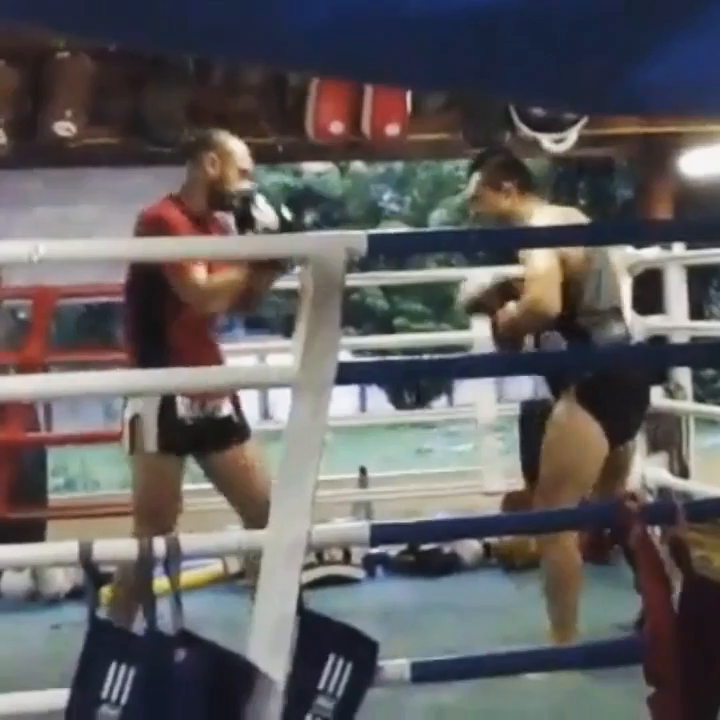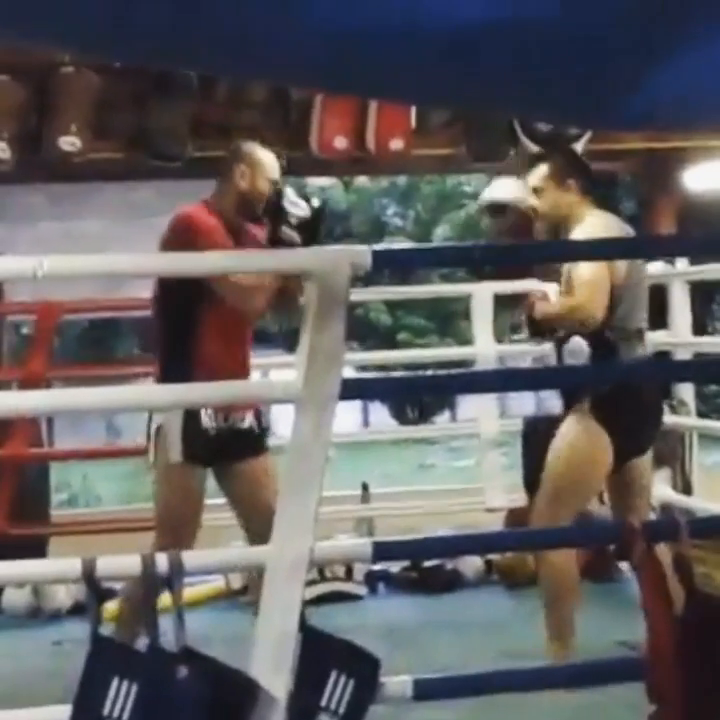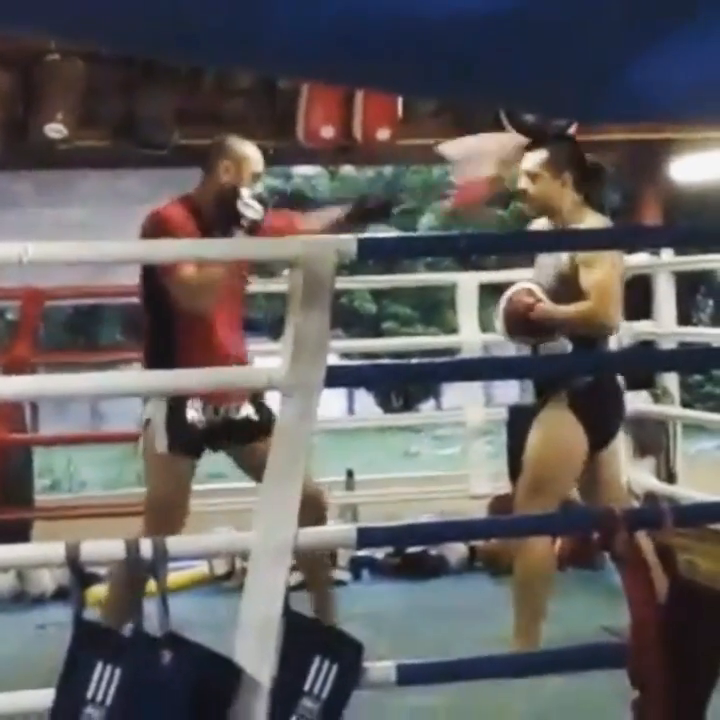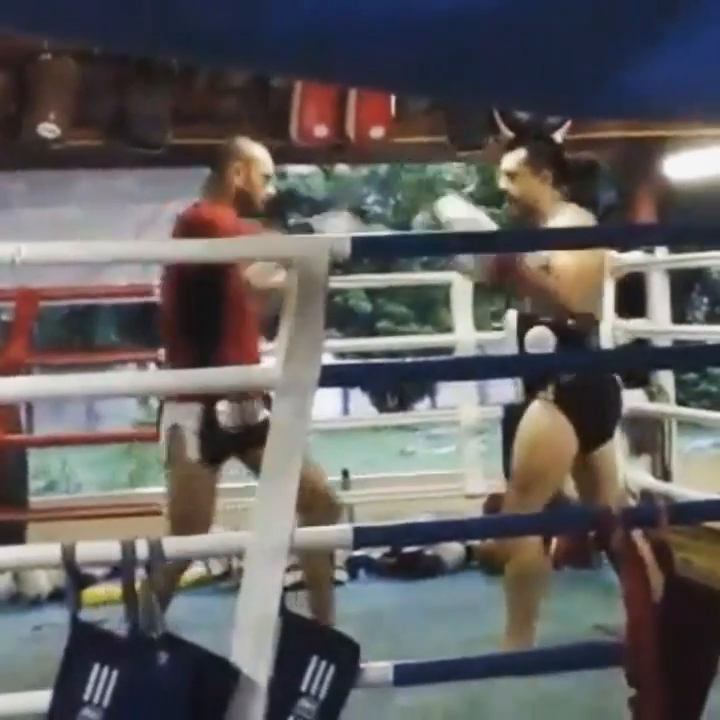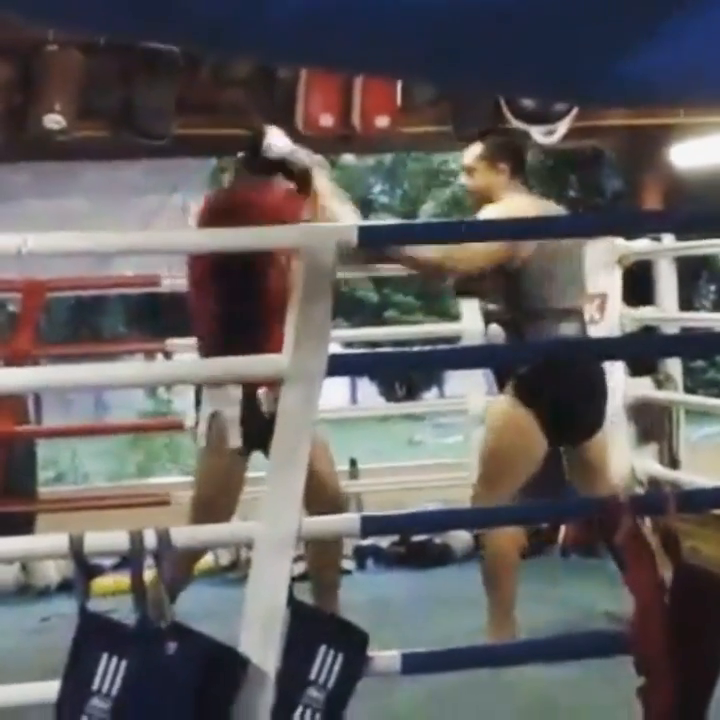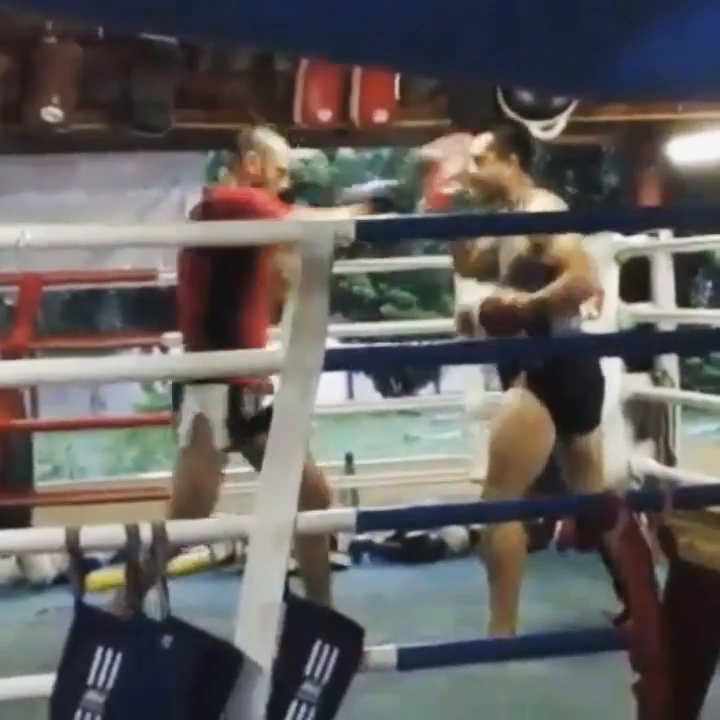
dt=0.4s
person 1, frame 1
left shoulder: (541, 231)
right shoulder: (569, 218)
left elbow: (544, 304)
left wrist: (506, 323)
right wrist: (513, 300)
left hip: (593, 381)
right hip: (622, 373)
left knee: (550, 513)
right knee: (613, 502)
left ankle: (563, 645)
person 1, frame 2
left shoulder: (590, 234)
right shoulder: (609, 229)
left elbow: (589, 309)
right elbow: (587, 293)
left wrist: (543, 310)
left hip: (606, 396)
right hip: (634, 391)
left knee: (548, 524)
right knee: (638, 525)
left ankle: (559, 655)
person 1, frame 3
left shoulder: (592, 235)
right shoulder: (545, 229)
left elbow: (605, 315)
left wrist: (540, 313)
left hip: (577, 389)
right hip: (582, 388)
left knee: (530, 515)
right knee: (616, 515)
left ankle: (524, 648)
person 1, frame 4
left shoulder: (572, 225)
right shoulder: (533, 229)
left elbow: (574, 298)
right elbow: (506, 283)
left wrist: (516, 270)
right wrist: (499, 267)
left hip: (568, 384)
right hip: (578, 384)
left knee: (519, 513)
right knee: (611, 514)
left ankle: (517, 646)
person 1, frame 5
left shoulder: (506, 213)
right shoulder: (556, 214)
left elbow: (458, 258)
left wrist: (388, 246)
left hip: (541, 371)
right hip: (579, 366)
left knee: (490, 501)
right knee: (604, 498)
left ankle: (502, 635)
person 1, frame 6
left shoulder: (542, 210)
right shoulder: (512, 219)
left elbow: (585, 278)
right elbow: (469, 267)
left wrist: (523, 306)
left hip: (547, 369)
right hip: (577, 365)
left knee: (500, 499)
right knee: (594, 496)
left ankle: (501, 632)
person 2, frame 1
left shoulder: (215, 225)
right shoulder: (162, 221)
left elbow: (243, 300)
right elbow: (206, 298)
left wrist: (271, 258)
left hip: (212, 395)
right hip: (162, 399)
left knee: (266, 514)
right knee: (154, 534)
person 2, frame 2
left shoulder: (250, 234)
right shoulder: (194, 224)
left elbow: (280, 297)
right elbow: (249, 297)
right wrist: (287, 243)
left hip: (237, 408)
right hip: (189, 408)
left knee: (272, 534)
right knee: (172, 547)
person 2, frame 3
left shoulder: (237, 220)
right shoulder: (168, 221)
left elbow: (306, 228)
right elbow: (195, 296)
left wrist: (357, 210)
right wrist: (237, 235)
left hip: (238, 394)
right hip: (181, 402)
left knee: (309, 502)
right knee: (160, 534)
left ankle: (328, 630)
person 2, frame 4
left shoulder: (236, 226)
right shoulder: (206, 221)
right elbow: (261, 288)
left hip: (245, 400)
right hip: (198, 407)
left knee: (322, 504)
right knee: (186, 542)
left ankle: (326, 633)
person 2, frame 5
left shoulder: (264, 211)
right shoulder: (235, 203)
right elbow: (338, 219)
right wrist: (309, 170)
left hip: (278, 386)
right hip: (235, 390)
left knee: (329, 502)
right knee: (205, 526)
person 2, frame 6
left shoulder: (253, 211)
right shoulder: (229, 205)
left elbow: (273, 294)
right elbow: (316, 226)
right wrist: (370, 203)
left hip: (247, 388)
right hip: (212, 389)
left knee: (313, 496)
right knee: (184, 523)
